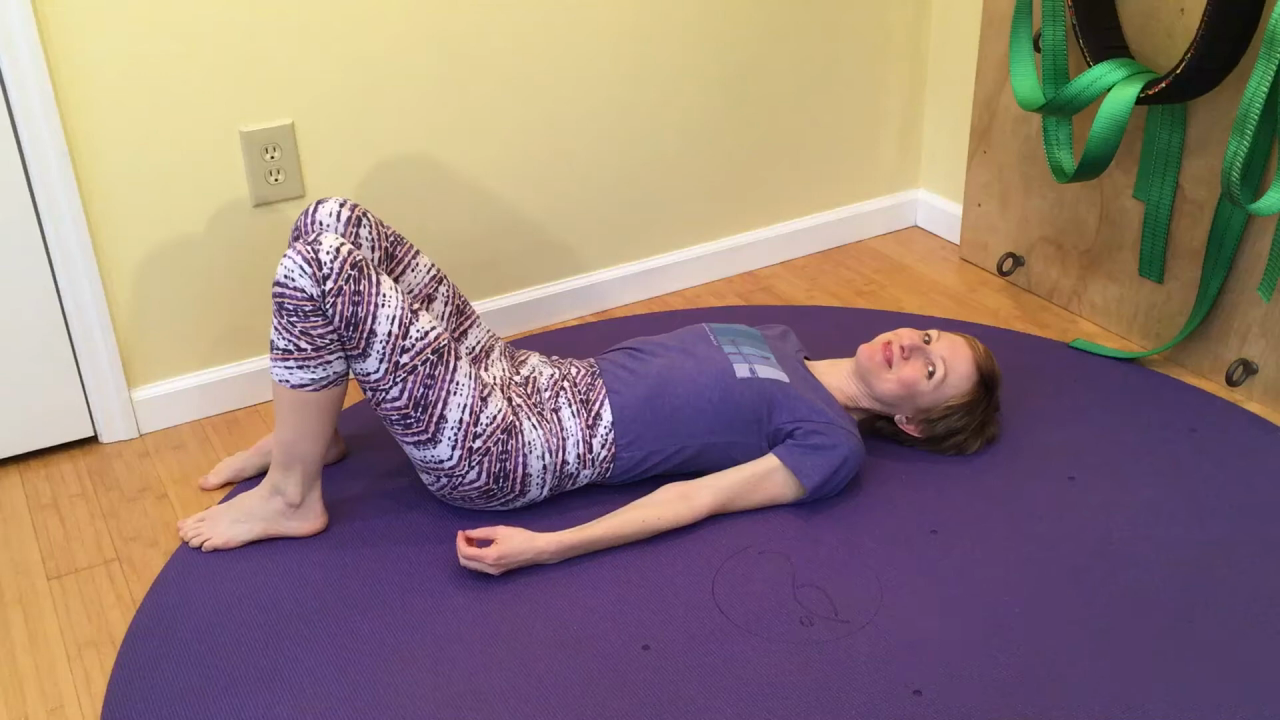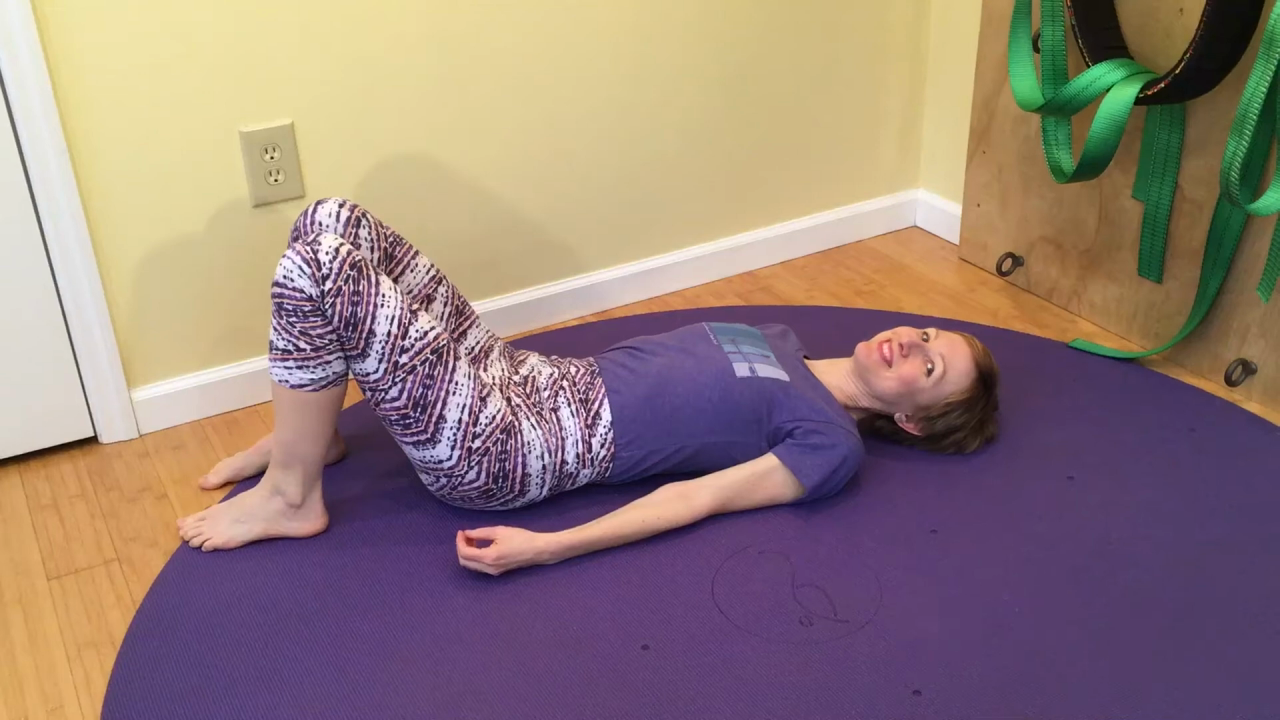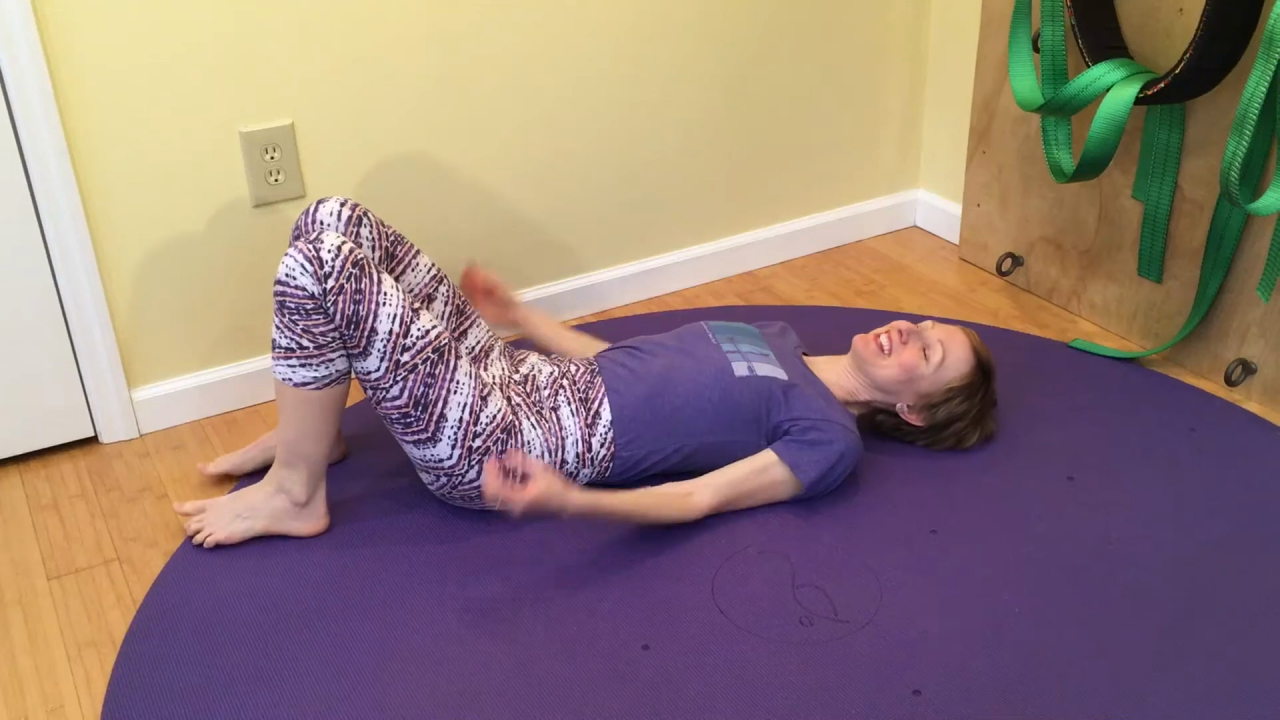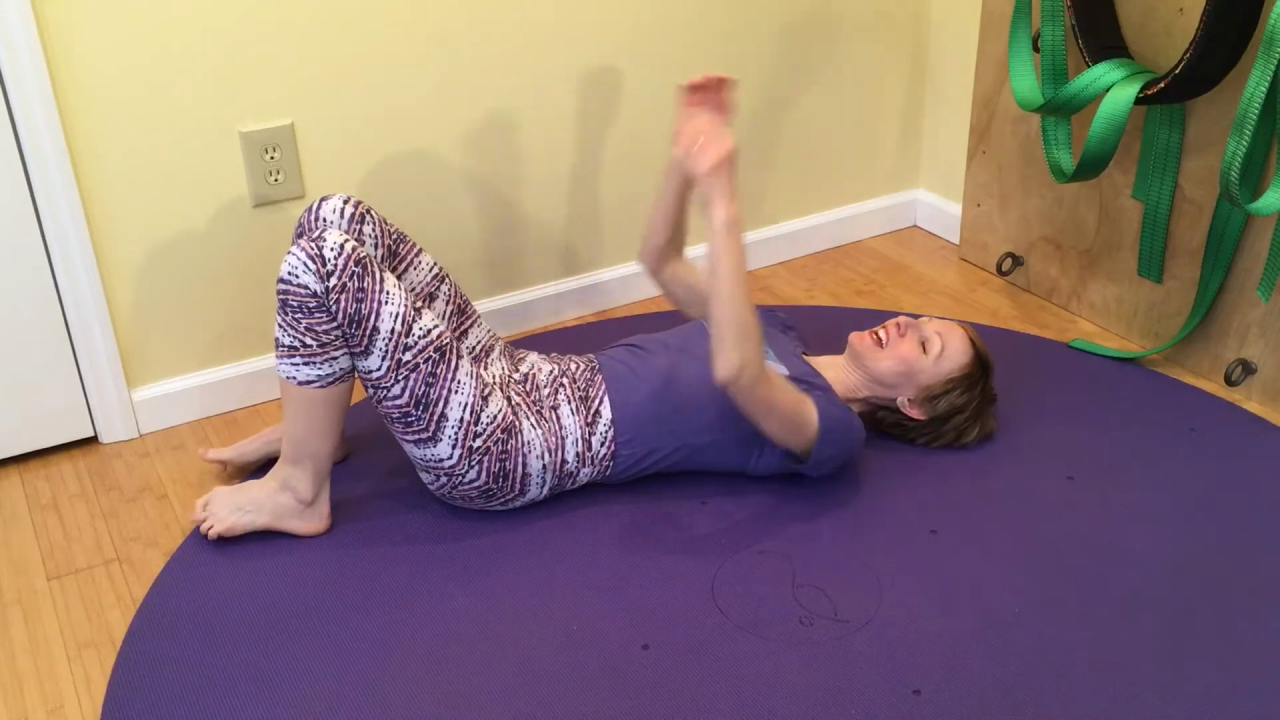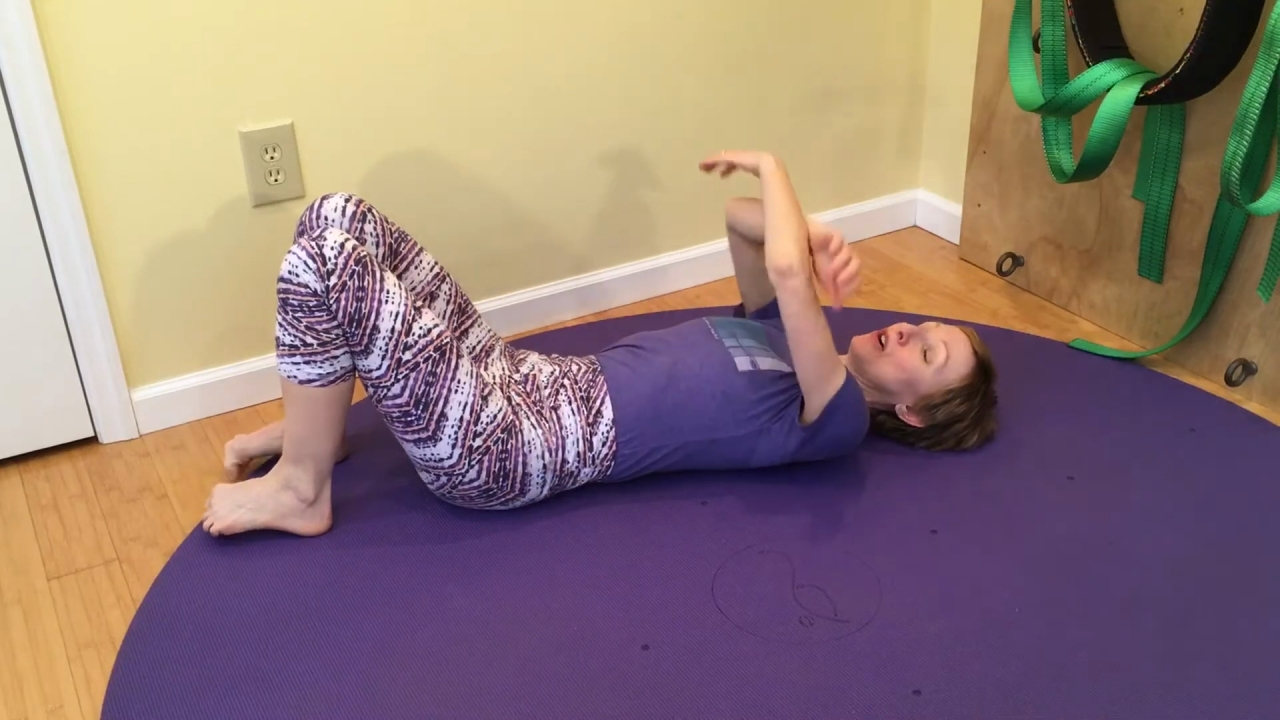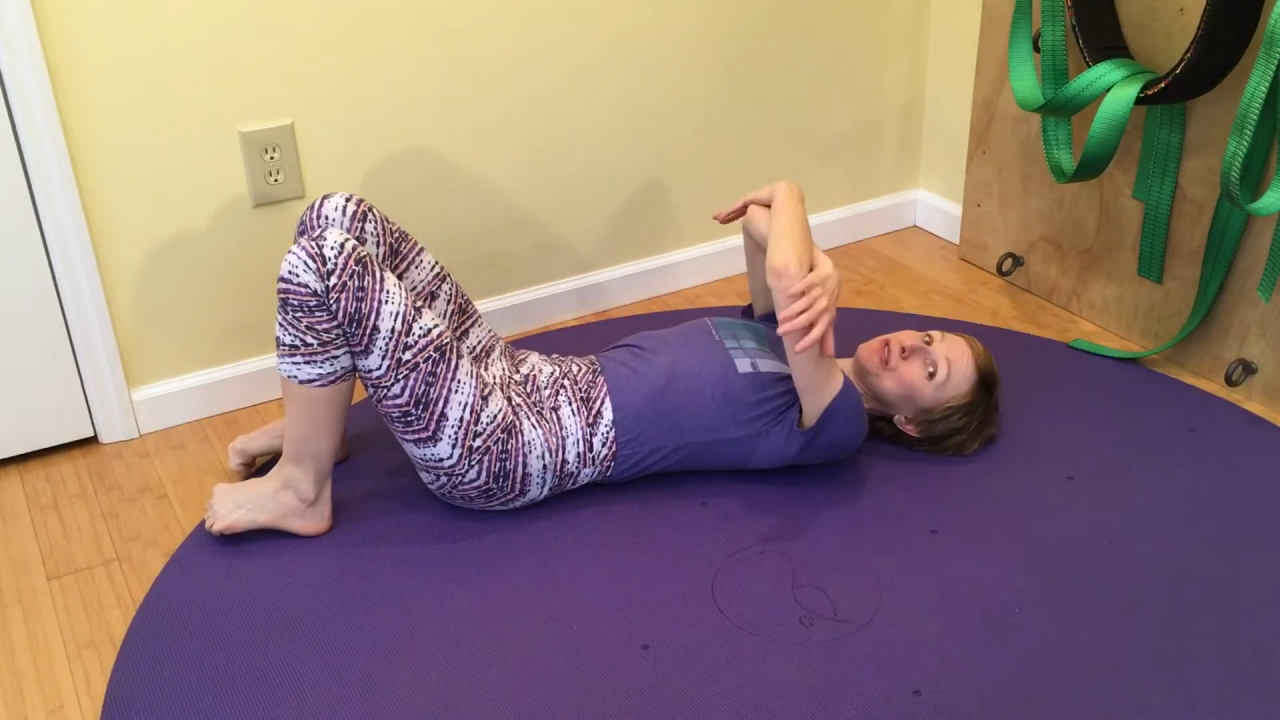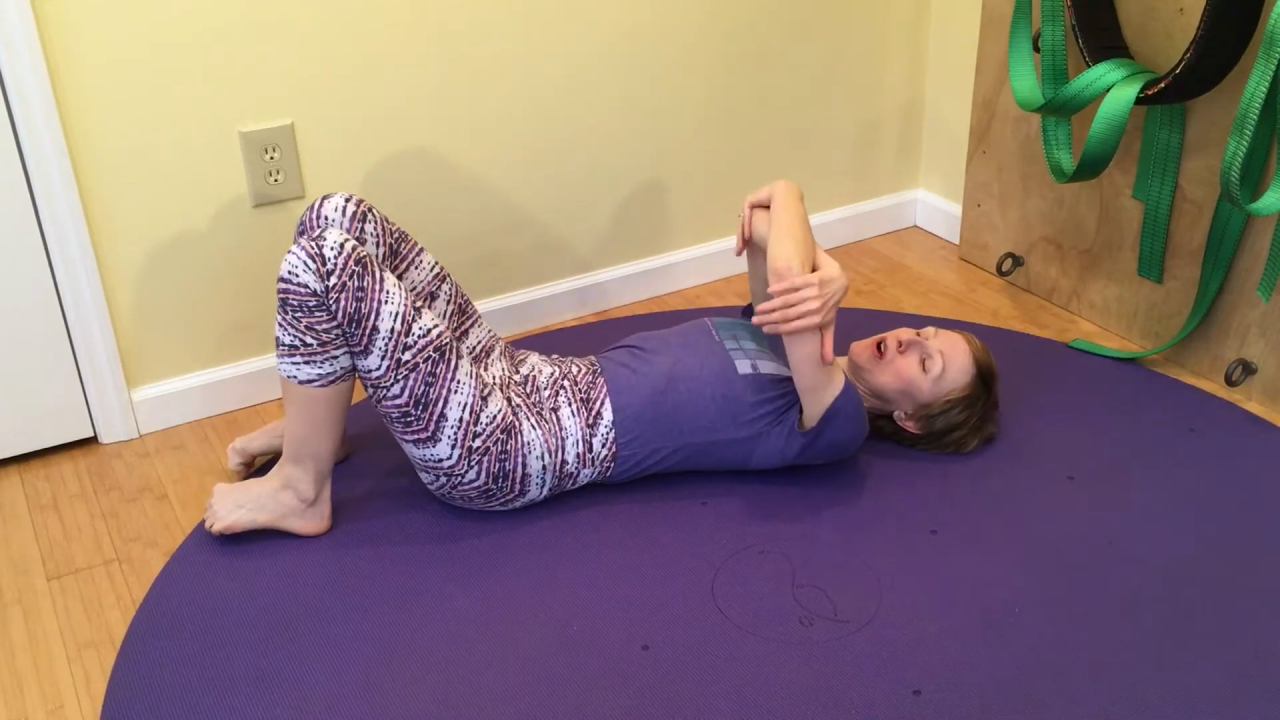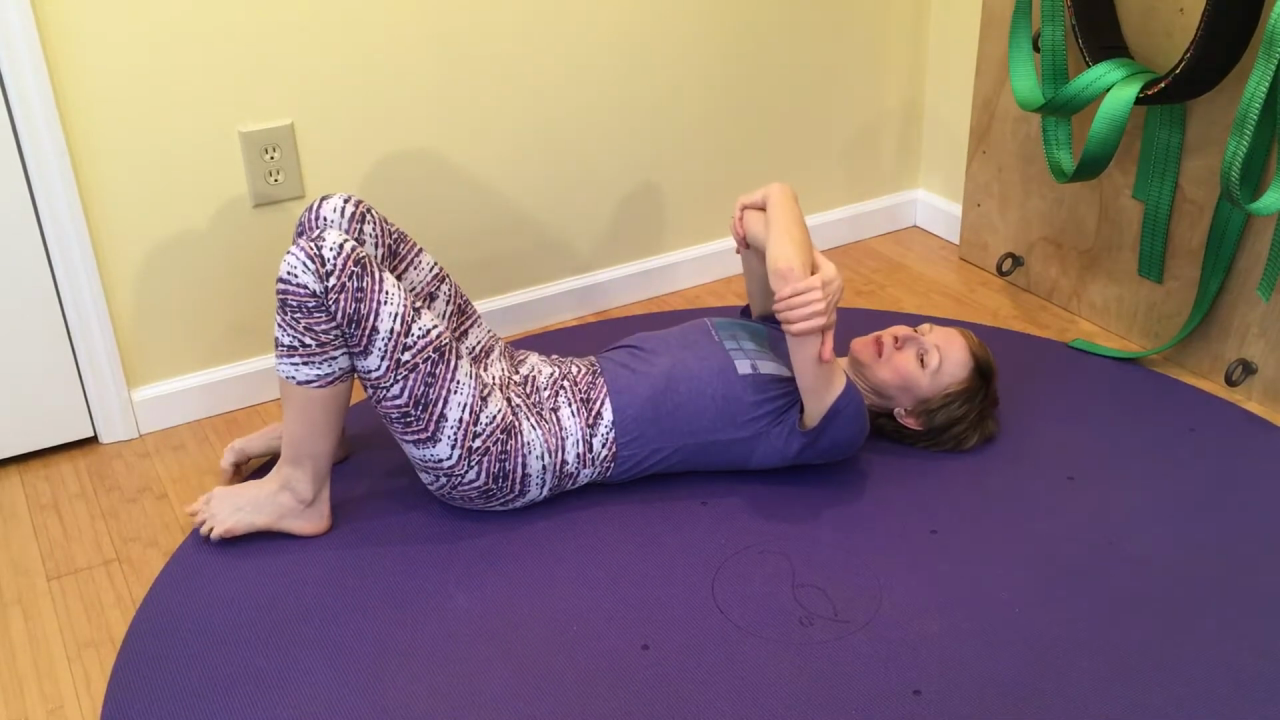
dt=0.4s
person 1, frame 1
left shoulder: (832, 447)
right shoulder: (783, 343)
left elbow: (697, 497)
left wrist: (542, 547)
left hip: (504, 450)
right hip: (533, 382)
left knee: (317, 264)
right knee: (334, 221)
left ankle: (290, 497)
right ankle: (306, 433)
person 1, frame 2
left shoulder: (831, 447)
right shoulder: (783, 342)
left elbow: (696, 498)
left wrist: (540, 547)
left hip: (501, 450)
right hip: (533, 381)
left knee: (316, 266)
right knee: (332, 222)
left ankle: (290, 498)
right ankle: (306, 433)
person 1, frame 3
left shoulder: (829, 443)
right shoulder: (782, 340)
left elbow: (693, 499)
left wrist: (568, 498)
right wrist: (519, 318)
left hip: (496, 440)
right hip: (524, 381)
left knee: (320, 262)
right knee: (335, 220)
left ankle: (293, 497)
right ankle: (305, 432)
person 1, frame 4
left shoulder: (828, 435)
right shoulder: (783, 348)
left elbow: (735, 375)
right elbow: (658, 264)
left wrist: (719, 191)
right wrist: (688, 159)
left hip: (503, 448)
right hip: (533, 383)
left knee: (325, 258)
right knee: (339, 217)
left ankle: (298, 492)
right ankle: (310, 428)
person 1, frame 5
left shoulder: (836, 418)
right shoulder: (791, 335)
left elbow: (789, 270)
right elbow: (743, 222)
left wrist: (771, 166)
right wrist: (822, 240)
left hip: (507, 448)
right hip: (533, 384)
left knee: (324, 260)
right knee: (342, 217)
left ankle: (300, 490)
right ankle: (311, 425)
person 1, frame 6
left shoulder: (836, 421)
right shoulder: (796, 340)
left elbow: (783, 244)
right elbow: (763, 232)
left wrist: (788, 198)
right wrist: (822, 275)
left hip: (507, 448)
right hip: (530, 380)
left knee: (324, 257)
right knee: (341, 217)
left ankle: (299, 490)
right ankle: (313, 422)
person 1, frame 7
left shoulder: (837, 423)
right shoulder: (797, 345)
left elbow: (790, 273)
right elbow: (767, 245)
left wrist: (791, 214)
right wrist: (825, 278)
left hip: (507, 448)
right hip: (530, 382)
left knee: (323, 262)
right knee: (340, 218)
left ankle: (299, 491)
right ankle: (314, 424)
person 1, frame 8
left shoulder: (837, 423)
right shoulder: (796, 339)
left elbow: (789, 250)
right elbow: (769, 253)
left wrist: (793, 235)
right wrist: (819, 276)
left hip: (506, 450)
right hip: (531, 382)
left knee: (321, 263)
right knee: (338, 217)
left ankle: (298, 492)
right ankle: (310, 423)
